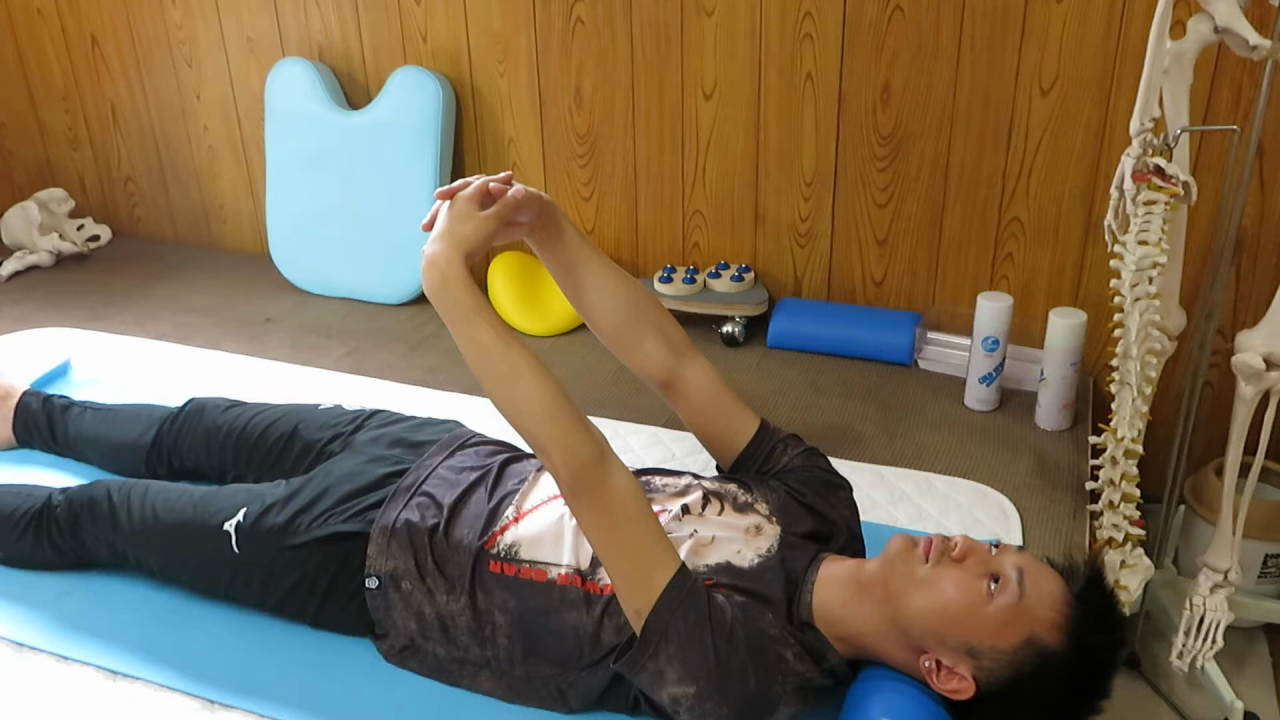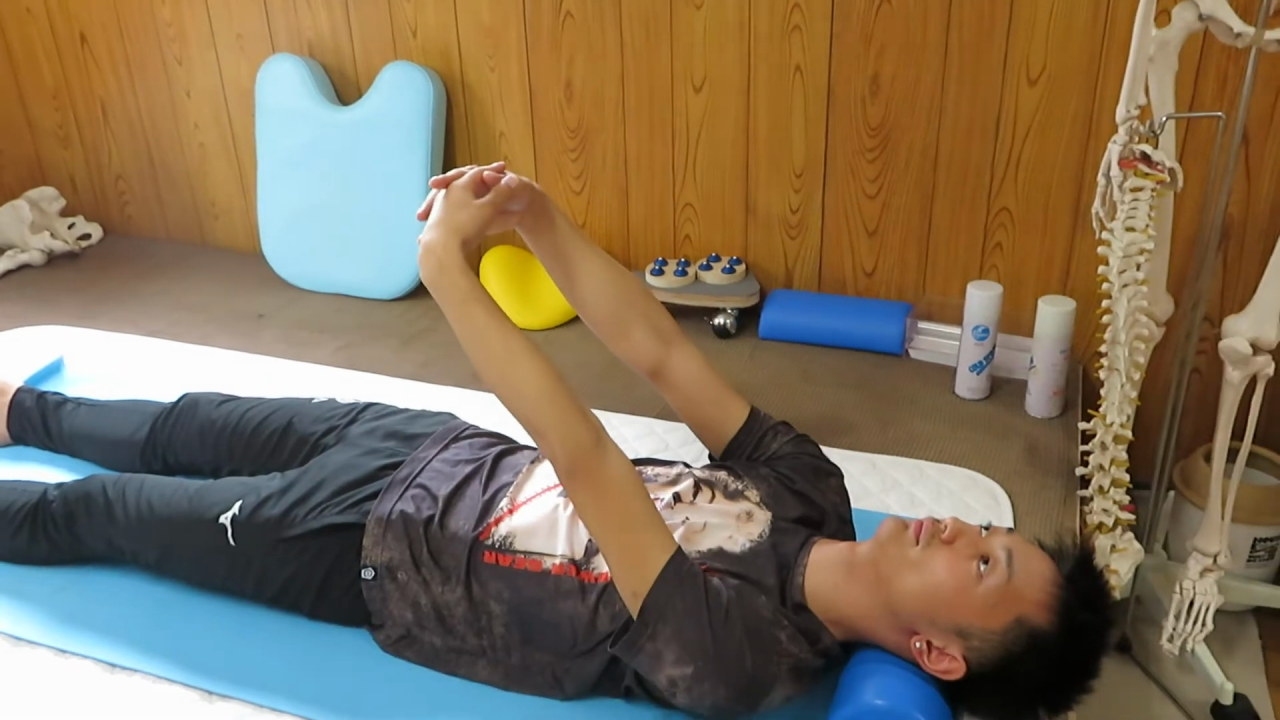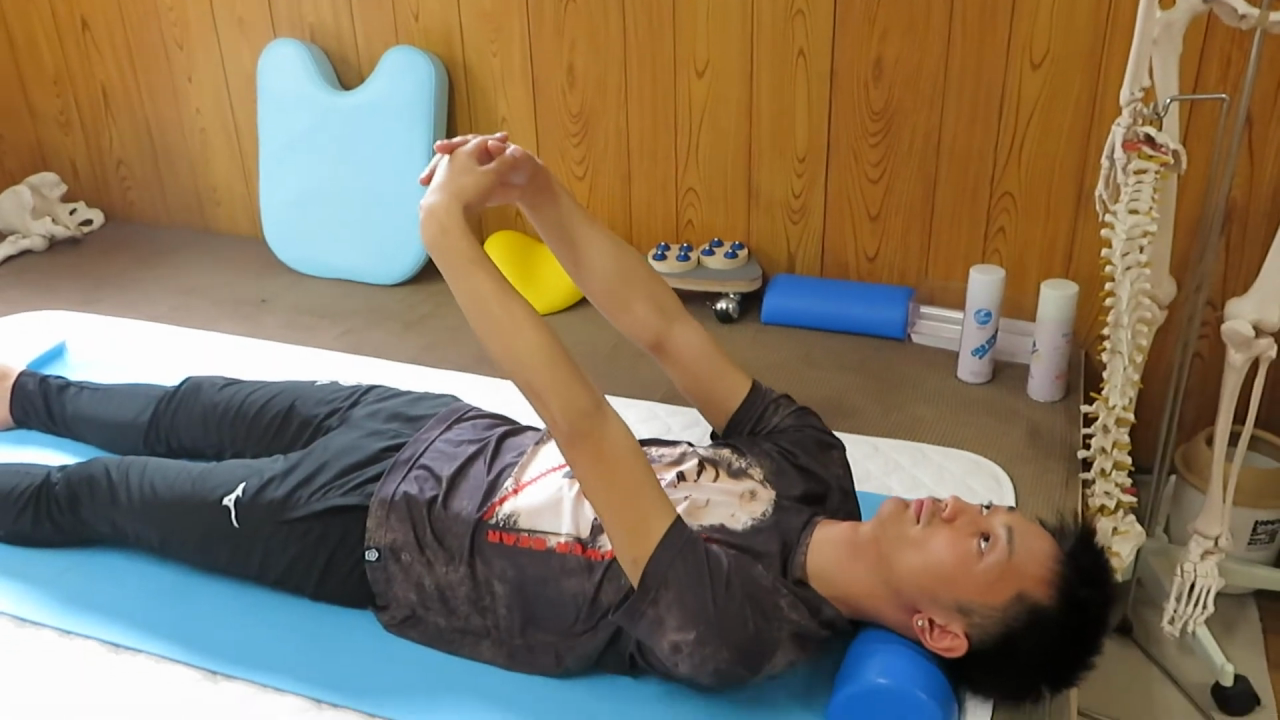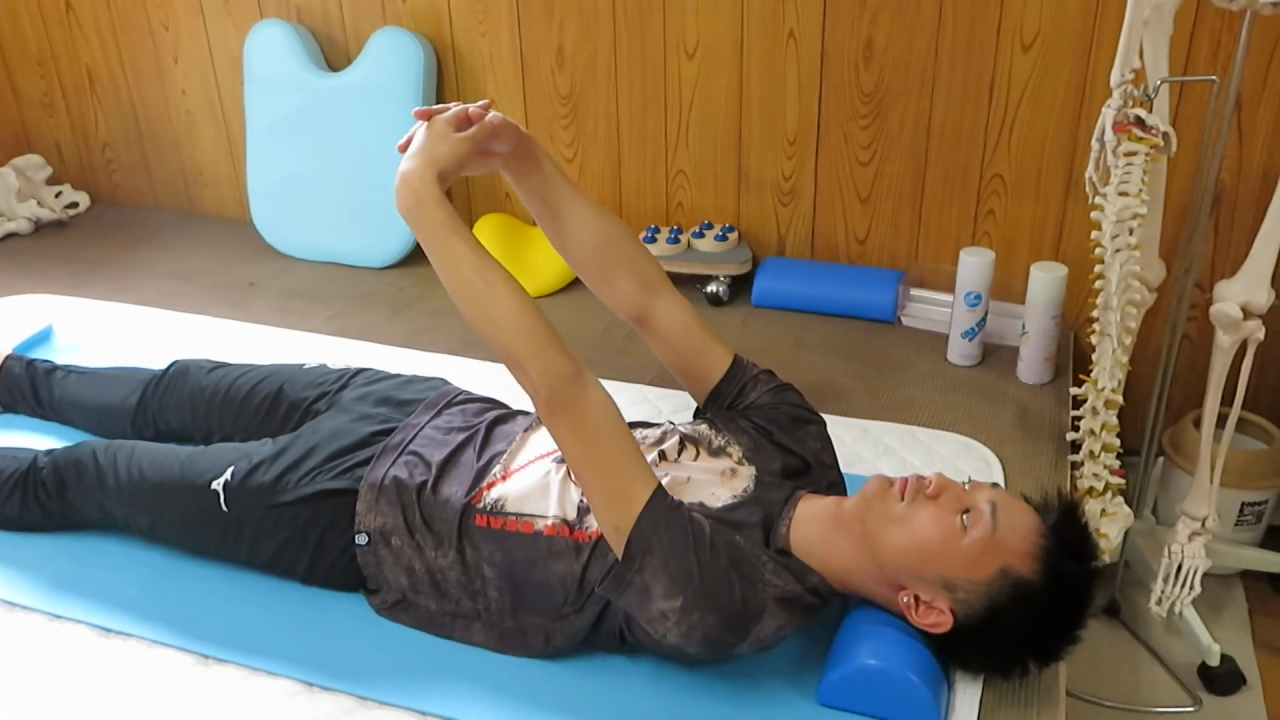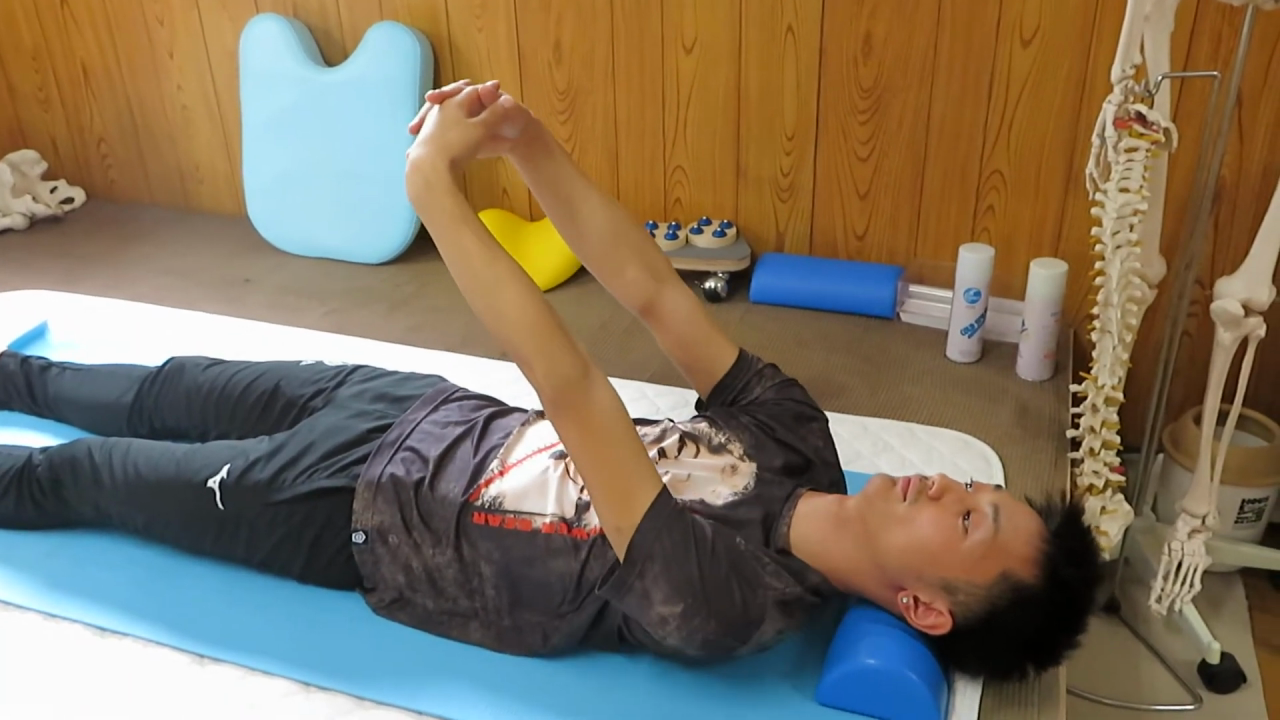
dt=1s
person 1, frame 1
right shoulder: (819, 502)
left elbow: (585, 472)
right elbow: (668, 364)
left wrist: (447, 277)
right wrist: (548, 229)
left hip: (379, 560)
right hip: (448, 461)
left knee: (103, 518)
right knee: (189, 434)
person 1, frame 2
right shoulder: (810, 489)
left elbow: (581, 459)
right elbow: (656, 351)
left wrist: (444, 266)
right wrist: (538, 219)
left hip: (371, 551)
right hip: (439, 451)
left knee: (98, 513)
right knee: (185, 427)
person 1, frame 3
left shoulder: (742, 627)
right shoulder: (812, 467)
left elbow: (582, 429)
right elbow: (661, 329)
left wrist: (445, 232)
right wrist: (537, 193)
left hip: (374, 538)
right hip: (444, 434)
left knee: (104, 497)
right knee: (189, 412)
person 1, frame 4
left shoulder: (722, 601)
right shoulder: (796, 442)
left elbow: (562, 393)
right elbow: (643, 300)
left wrist: (421, 199)
right wrist: (517, 159)
left hip: (362, 516)
right hip: (434, 417)
left knee: (92, 478)
right knee: (178, 396)
person 1, frame 5
left shoulder: (724, 599)
right shoulder: (796, 437)
left elbow: (568, 389)
right elbow: (649, 290)
left wrist: (432, 184)
right wrist: (522, 138)
left hip: (357, 512)
right hip: (429, 414)
right knee: (171, 394)
